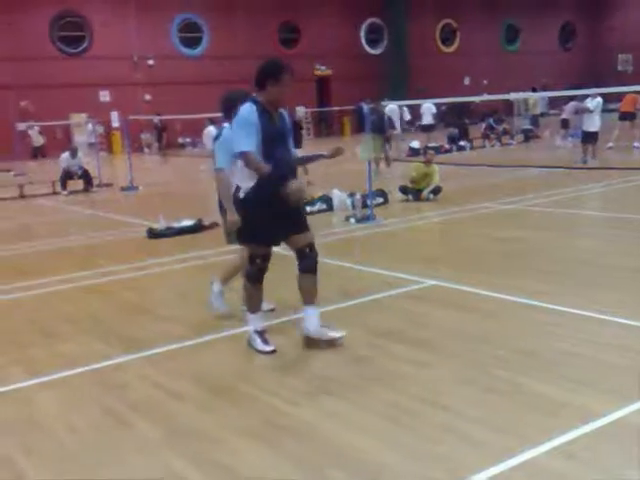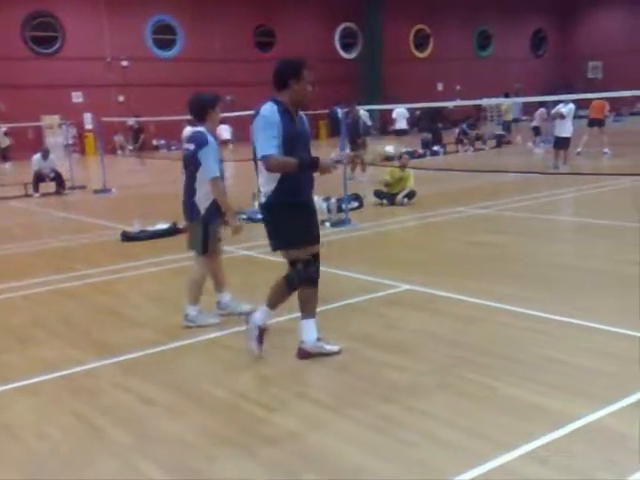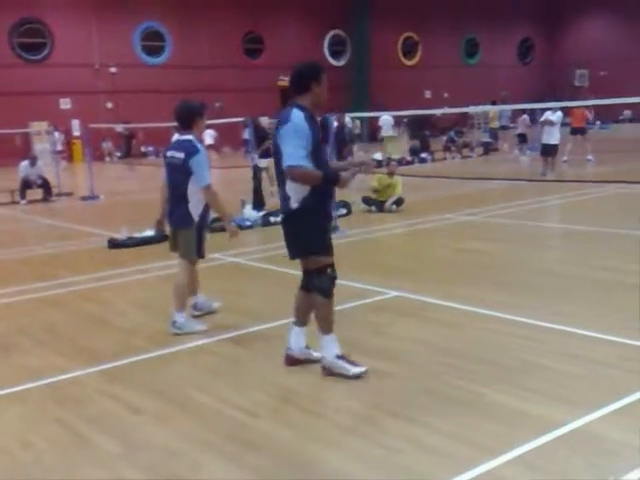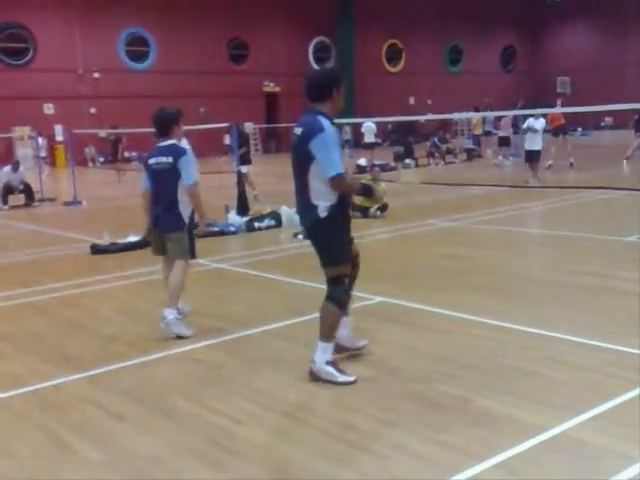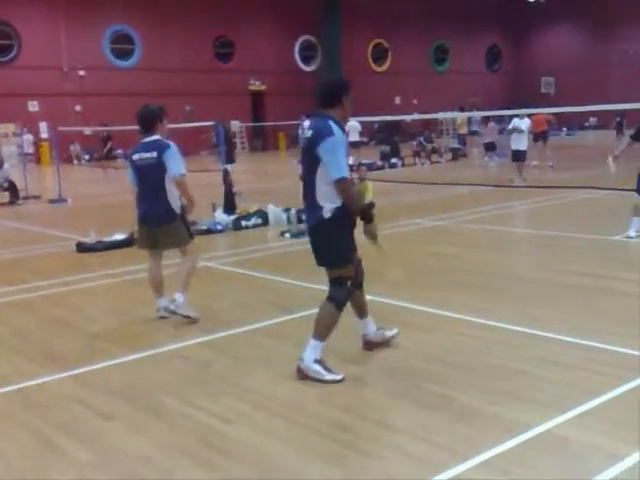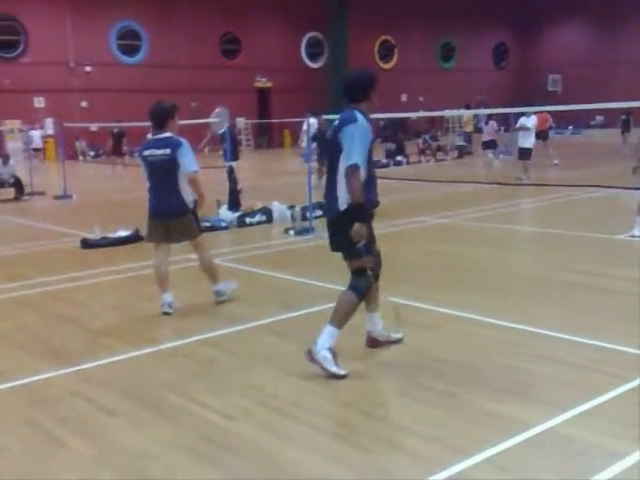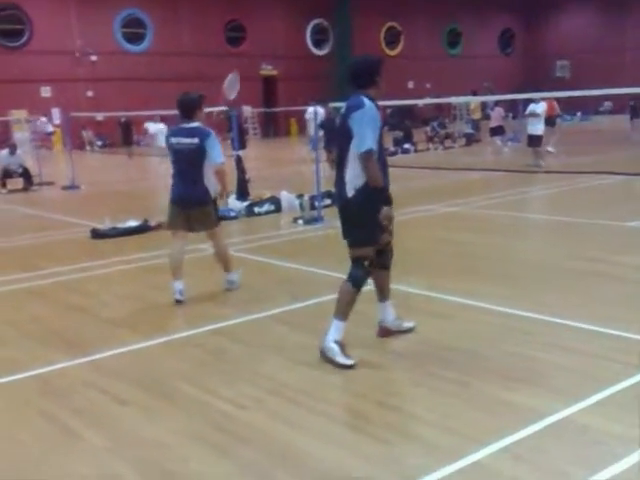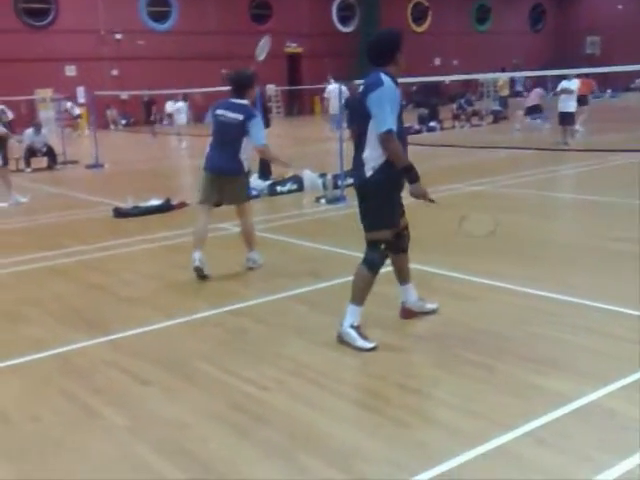
dt=0.3s
person 1, frame 1
left shoulder: (281, 115)
right shoulder: (246, 114)
right elbow: (248, 159)
left wrist: (323, 156)
right wrist: (284, 180)
left hip: (284, 198)
right hip: (257, 200)
left knee: (308, 255)
right knee: (258, 263)
left ankle: (312, 327)
right ankle: (255, 327)
person 1, frame 2
left shoulder: (299, 117)
right shoulder: (268, 114)
right elbow: (271, 162)
left wrist: (323, 162)
right wrist: (314, 164)
left hip: (302, 201)
right hip: (278, 204)
left knee: (311, 267)
right knee: (299, 270)
left ankle: (309, 340)
right ankle: (259, 320)
person 1, frame 3
left shoulder: (305, 119)
right shoulder: (295, 121)
right elbow: (295, 171)
left wrist: (336, 172)
right wrist: (335, 178)
left hip: (310, 208)
right hip: (303, 210)
left knee: (313, 277)
right knee: (325, 276)
left ankle: (296, 347)
right ankle: (331, 355)
person 1, frame 4
left shoulder: (306, 124)
right shoulder: (323, 129)
right elbow: (338, 181)
left wrist: (354, 185)
right wrist: (366, 190)
left hip: (321, 213)
right hip: (325, 216)
left knee: (350, 264)
right knee: (340, 284)
left ankle: (342, 337)
right ankle: (321, 362)
person 1, frame 5
left shoulder: (315, 128)
right shoulder: (332, 134)
right elbow: (343, 185)
right wrist: (368, 215)
left hip: (323, 216)
right hip: (331, 220)
left knee: (354, 272)
right knee: (341, 287)
left ankle: (370, 333)
right ankle: (309, 360)
person 1, frame 6
left shoulder: (347, 121)
right shoulder: (357, 123)
right elbow: (353, 173)
right wrist: (360, 217)
left hip: (345, 209)
right hip: (349, 212)
left knee: (373, 264)
right knee: (363, 279)
left ankle: (376, 331)
right ankle: (323, 347)
person 1, frame 7
left shoulder: (355, 107)
right shoulder: (365, 108)
right elbow: (368, 158)
right wrist: (385, 200)
left hip: (360, 195)
right hip: (360, 198)
left knee: (383, 252)
right knee: (362, 267)
left ankle: (388, 320)
right ankle: (332, 341)
person 1, frame 8
left shoulder: (375, 84)
right shoulder: (384, 86)
right elbow: (388, 139)
right wrist: (413, 177)
left hip: (381, 177)
right hip: (377, 179)
left knee: (400, 236)
right knee: (377, 251)
left ankle: (410, 302)
right ankle: (349, 325)
person 2, frame 1
right shoulder: (225, 136)
right elbow: (222, 176)
right wrist: (230, 210)
right hip: (236, 204)
right knee: (248, 250)
right ankle: (218, 287)
person 2, frame 2
left shoulder: (193, 138)
right shoulder: (207, 142)
right elbow: (215, 183)
right wrist: (231, 215)
left hip: (200, 207)
right hip: (203, 209)
left knee: (214, 253)
right knee: (202, 258)
left ankle: (224, 300)
right ankle: (192, 312)
person 2, frame 3
left shoulder: (172, 148)
right shoulder: (196, 150)
left elbow: (166, 186)
right elbow: (207, 190)
left wrist: (163, 214)
right wrist: (227, 219)
left hip: (177, 214)
right hip: (191, 216)
left knee: (190, 260)
right knee: (187, 263)
left ankle: (197, 302)
right ankle: (179, 319)
person 2, frame 4
left shoulder: (150, 157)
right shoulder: (182, 153)
left elbow: (146, 193)
right elbow: (192, 189)
left wrist: (150, 220)
right wrist: (202, 216)
left hip: (159, 218)
right hip: (179, 219)
left knee: (169, 262)
right knee: (180, 266)
left ankle: (175, 307)
right ankle: (170, 315)
person 2, frame 5
left shoulder: (134, 154)
right shoulder: (167, 147)
left elbow: (136, 187)
right elbow: (178, 179)
right wrist: (190, 201)
left hip: (145, 213)
right hip: (169, 212)
left knee: (154, 257)
right knee: (189, 253)
left ankle: (161, 303)
right ankle: (179, 299)
person 2, frame 6
left shoulder: (144, 149)
right shoulder: (179, 144)
right elbow: (191, 176)
right wrist: (201, 197)
left hip: (156, 207)
right hip: (180, 206)
left knee: (161, 252)
right knee: (200, 246)
left ankle: (166, 299)
right ankle: (219, 288)
person 2, frame 7
left shoulder: (171, 135)
right shoulder: (206, 134)
right elbow: (218, 168)
right wrist: (224, 188)
left hip: (179, 195)
right hip: (202, 195)
left knee: (178, 239)
right knee: (216, 236)
left ankle: (178, 286)
right ankle: (230, 277)
person 2, frame 8
left shoulder: (218, 107)
right shoulder: (251, 114)
right elbow: (261, 148)
right wrist: (276, 160)
left hip: (212, 166)
right hip: (235, 169)
left knee: (204, 211)
right knee: (244, 211)
left ankle: (198, 257)
right ankle: (252, 256)
